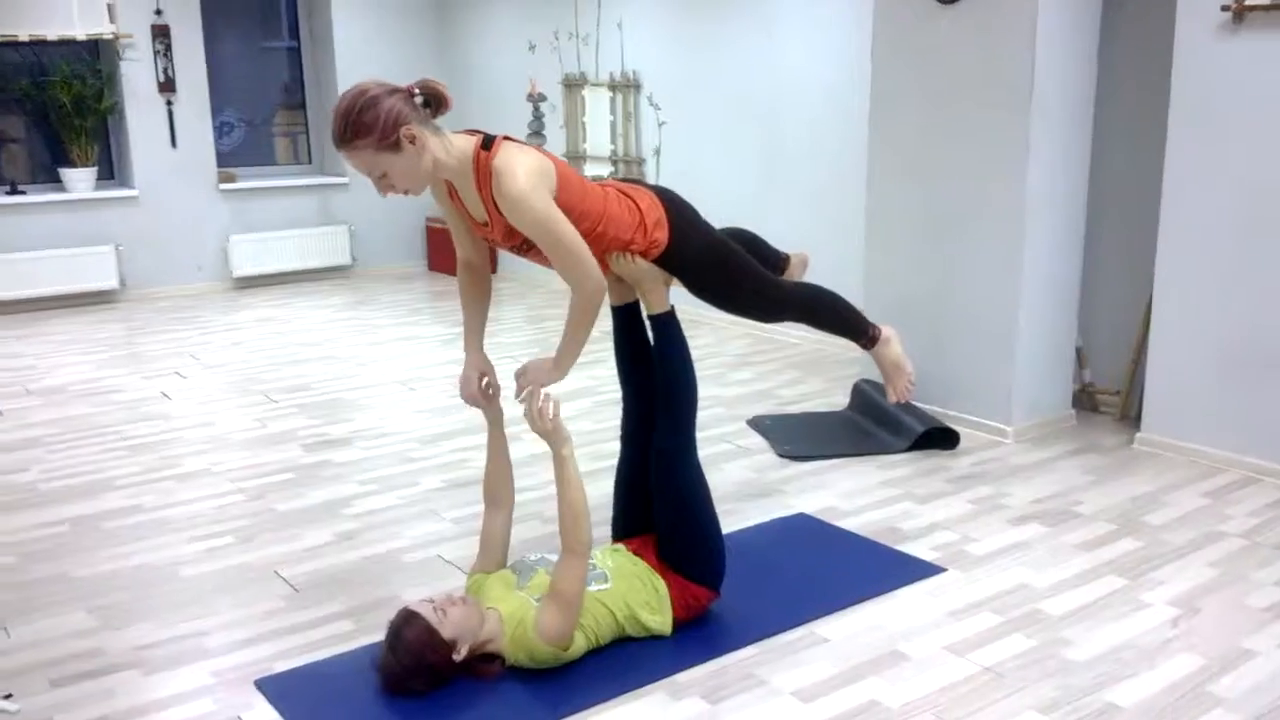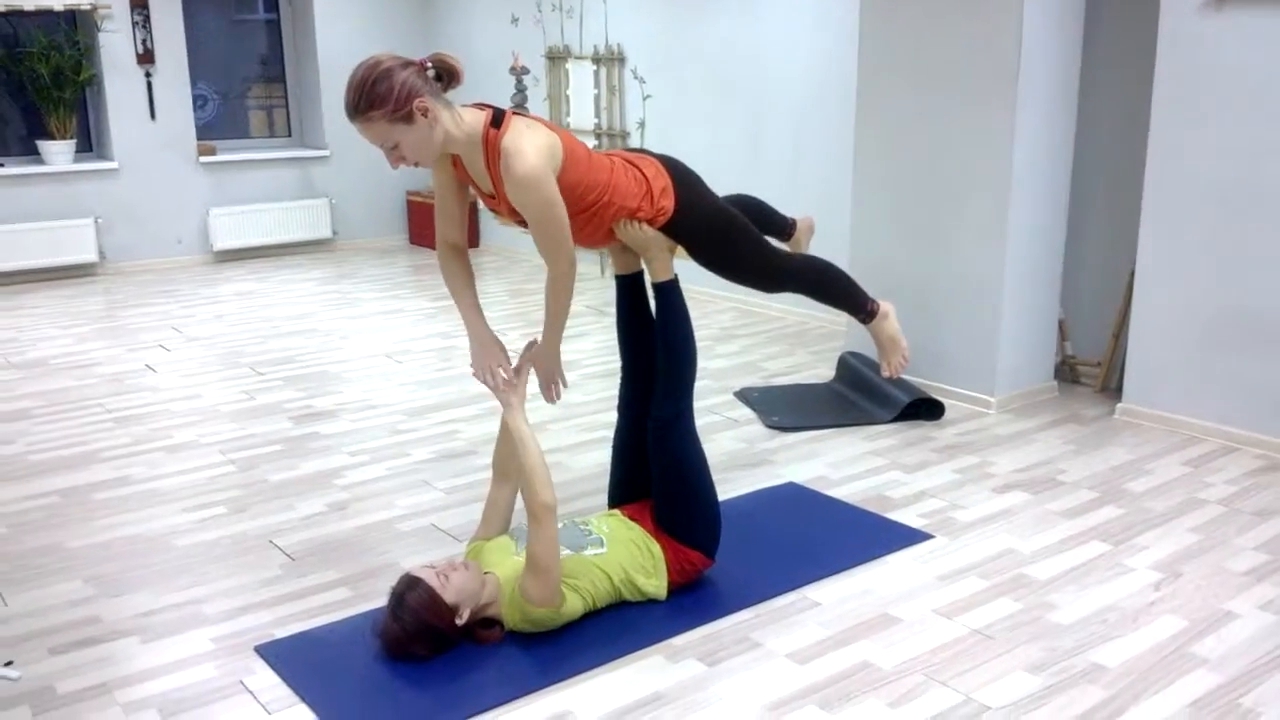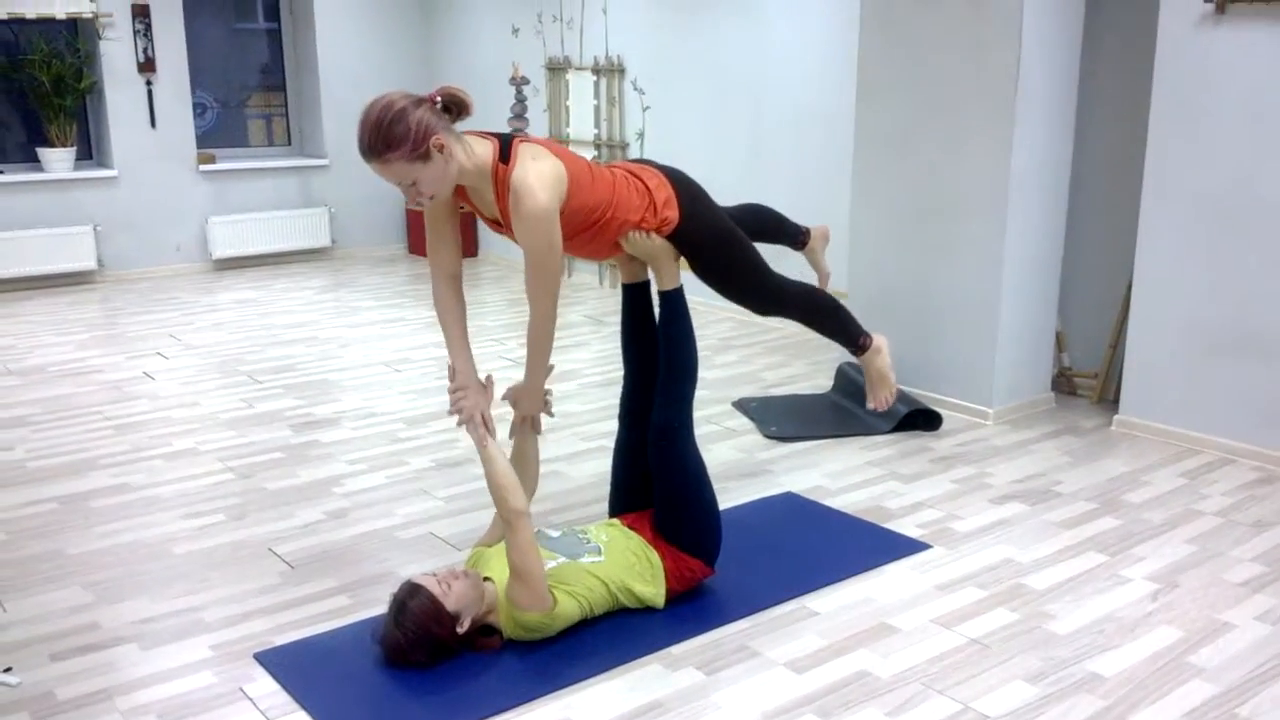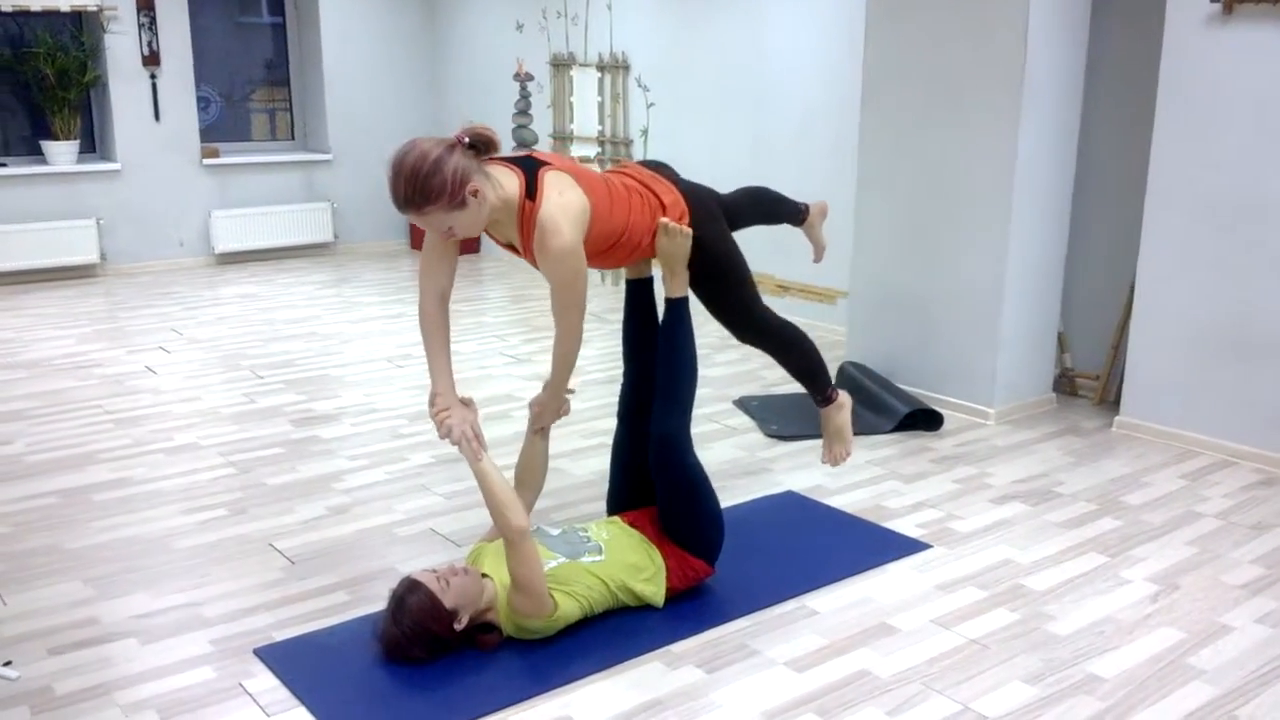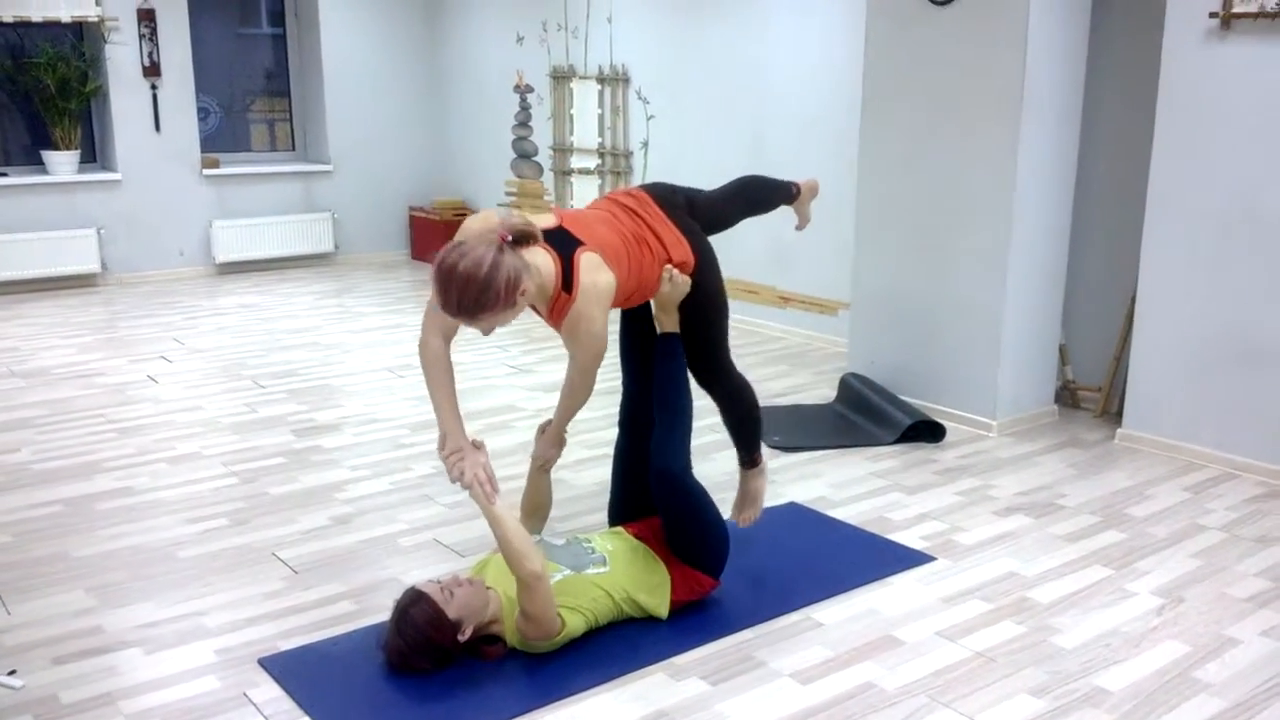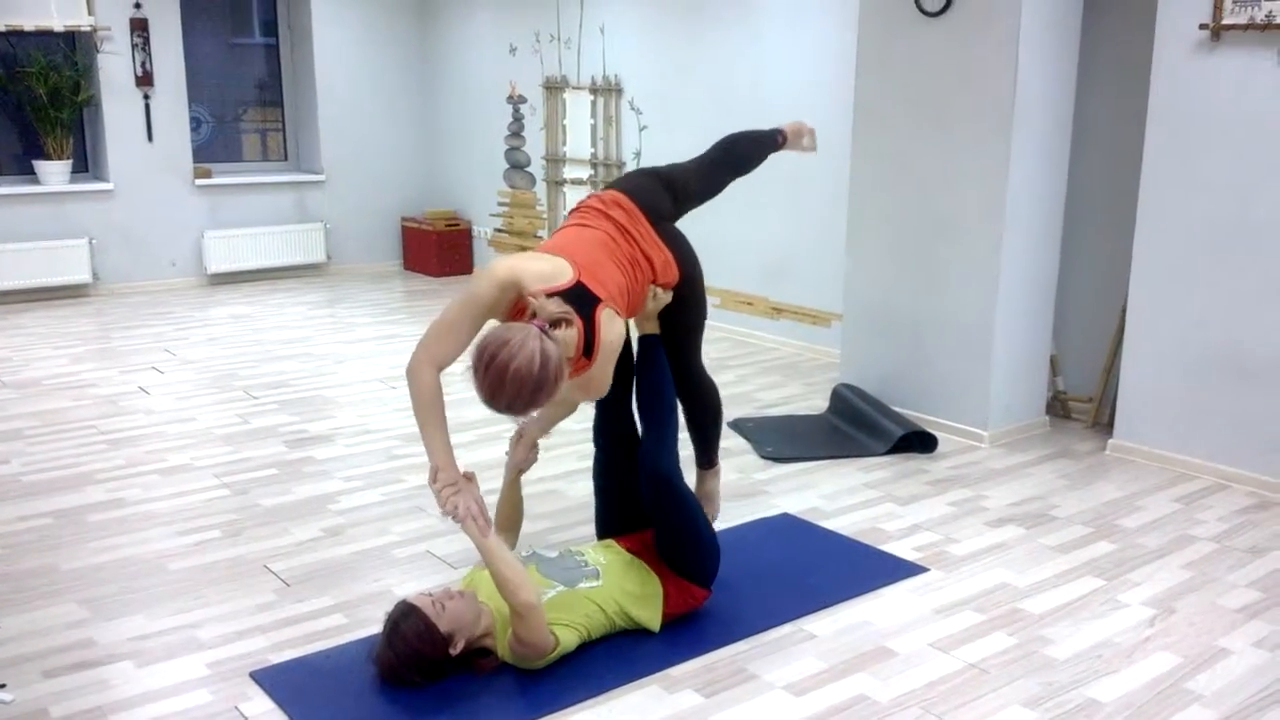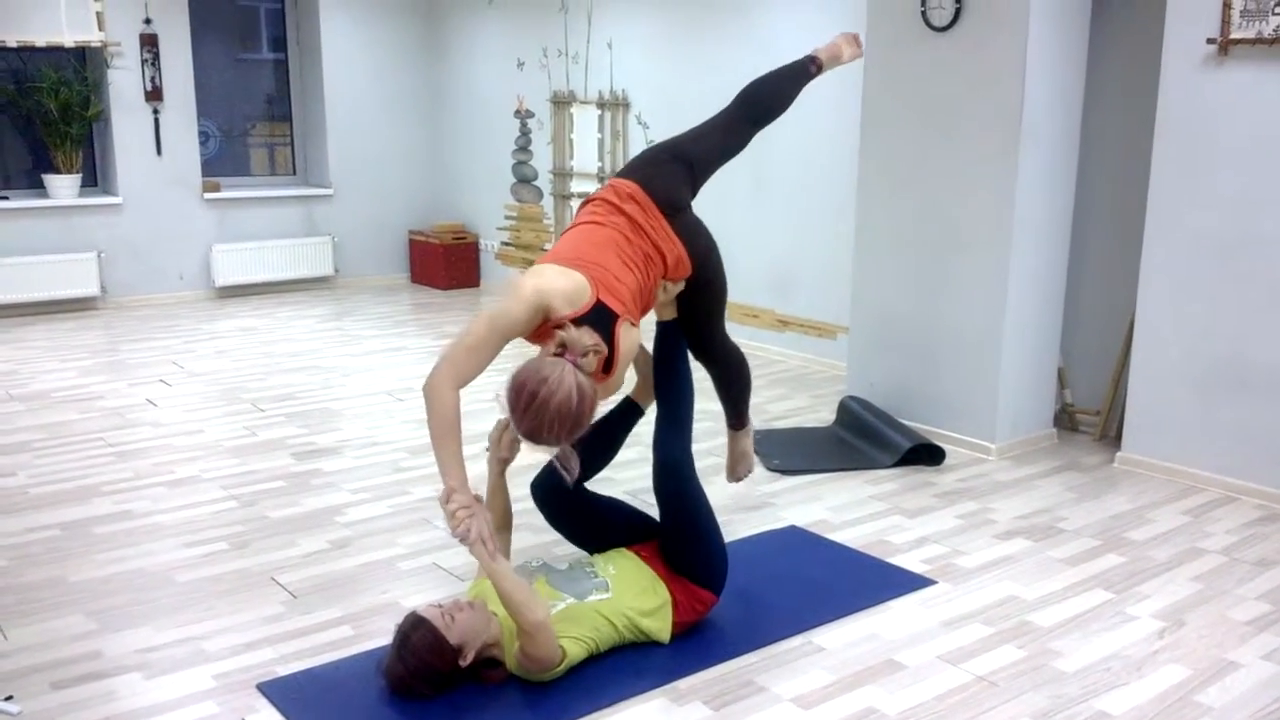
dt=0.5s
person 1, frame 1
left shoulder: (511, 181)
right shoulder: (445, 171)
left elbow: (589, 283)
right elbow: (473, 265)
left wrist: (557, 367)
right wrist: (473, 352)
left hip: (656, 230)
right hip: (618, 213)
left knee: (766, 300)
right knee: (721, 243)
left ankle: (877, 339)
right ankle: (785, 263)
person 1, frame 2
left shoulder: (520, 159)
right shoulder: (448, 149)
left elbow: (562, 266)
right elbow: (451, 244)
left wrist: (547, 353)
right wrist: (478, 333)
left hip: (660, 198)
right hip: (625, 184)
left knee: (768, 271)
right knee: (728, 213)
left ankle: (875, 313)
right ankle: (792, 227)
person 1, frame 3
left shoulder: (529, 189)
right shoulder: (445, 171)
left elbow: (544, 308)
right elbow: (446, 278)
left wrist: (530, 390)
right wrist: (467, 377)
left hip: (665, 208)
right hip: (627, 196)
left knee: (765, 293)
right knee: (734, 223)
left ankle: (868, 349)
right ankle: (807, 238)
person 1, frame 4
left shoulder: (553, 224)
right shoulder: (457, 192)
left elbow: (570, 331)
right elbow: (433, 297)
left wrist: (552, 398)
right wrist: (446, 397)
left hip: (674, 212)
right hip: (636, 190)
left knee: (750, 321)
right knee: (728, 211)
left ankle: (831, 401)
right ankle: (806, 213)
person 1, frame 5
left shoulder: (586, 305)
right shoulder: (481, 235)
left elbow: (581, 379)
right elbow: (434, 337)
left wrist: (554, 434)
right wrist: (455, 438)
left hip: (677, 251)
right hip: (635, 208)
left knee: (713, 372)
right knee: (724, 201)
left ankle: (753, 468)
right ankle: (796, 190)
person 1, frame 6
left shoulder: (603, 347)
right shoulder: (507, 279)
left elbow: (569, 399)
right elbow: (423, 365)
left wrist: (529, 436)
right wrist: (446, 475)
left hip: (663, 263)
right hip: (618, 206)
left knee: (684, 375)
right knee: (711, 167)
left ankle: (708, 470)
right ankle: (784, 136)
person 1, frame 7
left shoulder: (614, 351)
right shoulder: (543, 299)
right elbow: (441, 383)
right wrist: (457, 493)
left hip: (680, 250)
right hip: (636, 196)
left knee: (709, 344)
right knee: (736, 121)
left ankle: (739, 428)
right ankle: (819, 60)
person 2, frame 1
left shoulder: (485, 595)
right shoulder: (535, 641)
left elbow: (498, 509)
right elbow: (578, 548)
left wrist: (493, 422)
right wrist: (561, 447)
left hip: (635, 558)
right hip: (680, 583)
right knee: (671, 445)
left ankle: (627, 296)
right ankle: (653, 298)
person 2, frame 2
left shoulder: (485, 559)
right shoulder: (529, 606)
left elbow: (504, 482)
right elbow: (543, 506)
left wrist: (512, 400)
right wrist: (515, 415)
left hip: (631, 524)
right hip: (675, 547)
right knee: (668, 413)
right ankle: (658, 266)
person 2, frame 3
left shoulder: (484, 566)
right shoulder: (525, 617)
left elbow: (519, 494)
right elbow: (514, 514)
left wrist: (524, 422)
right wrist: (481, 432)
left hip: (631, 533)
right hip: (677, 556)
right knee: (668, 425)
left ankle: (637, 272)
right ankle: (665, 274)
person 2, frame 4
left shoulder: (485, 562)
right shoulder: (524, 617)
left elbow: (523, 493)
right elbow: (517, 528)
left wrist: (538, 428)
right wrist: (472, 450)
left hip: (632, 528)
right hip: (680, 554)
right knee: (666, 434)
left ankle: (640, 269)
right ankle: (674, 280)
person 2, frame 5
left shoulder: (490, 574)
right shoulder: (528, 631)
left elbow: (530, 521)
right elbow: (532, 572)
left wrist: (541, 462)
right wrist: (483, 495)
left hip: (634, 538)
right hip: (687, 568)
right knee: (666, 466)
right ankle: (666, 321)
person 2, frame 6
left shoulder: (479, 590)
right shoulder: (522, 648)
left elbow: (504, 533)
right elbow: (524, 602)
left wrist: (513, 473)
right wrist: (473, 528)
left hip: (624, 550)
right hip: (677, 580)
right knee: (656, 469)
right ankle: (647, 328)
person 2, frame 7
left shoulder: (486, 601)
right shoulder: (529, 659)
left elbow: (499, 530)
right elbow: (534, 620)
left wrist: (497, 465)
right wrist: (482, 552)
left hip: (638, 558)
right hip: (685, 587)
left knee: (550, 486)
right knee: (671, 459)
left ankle: (646, 390)
right ankle: (668, 316)
